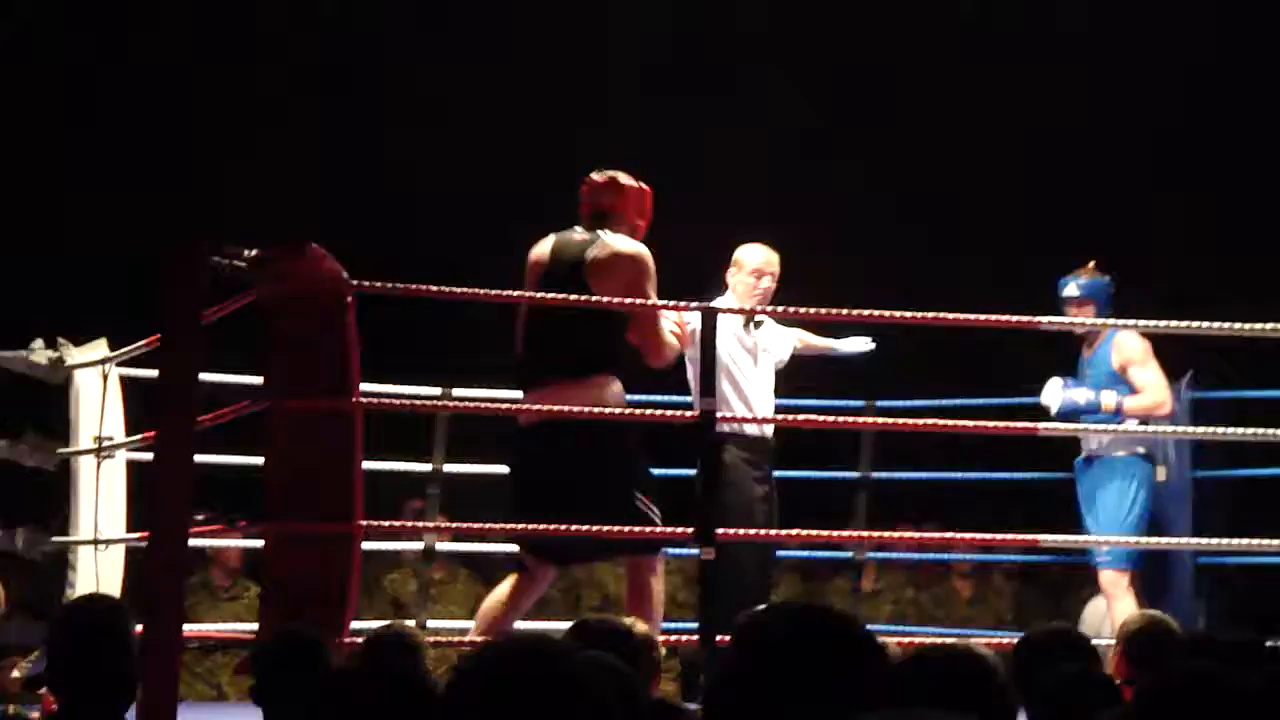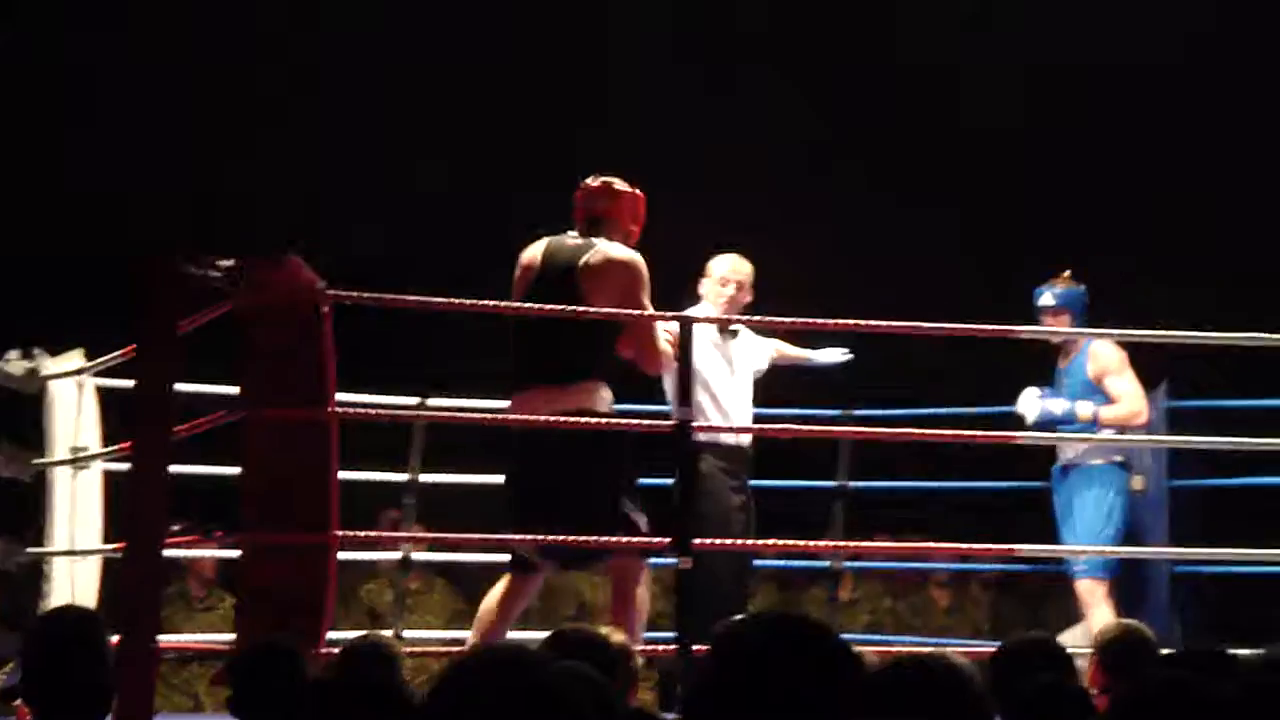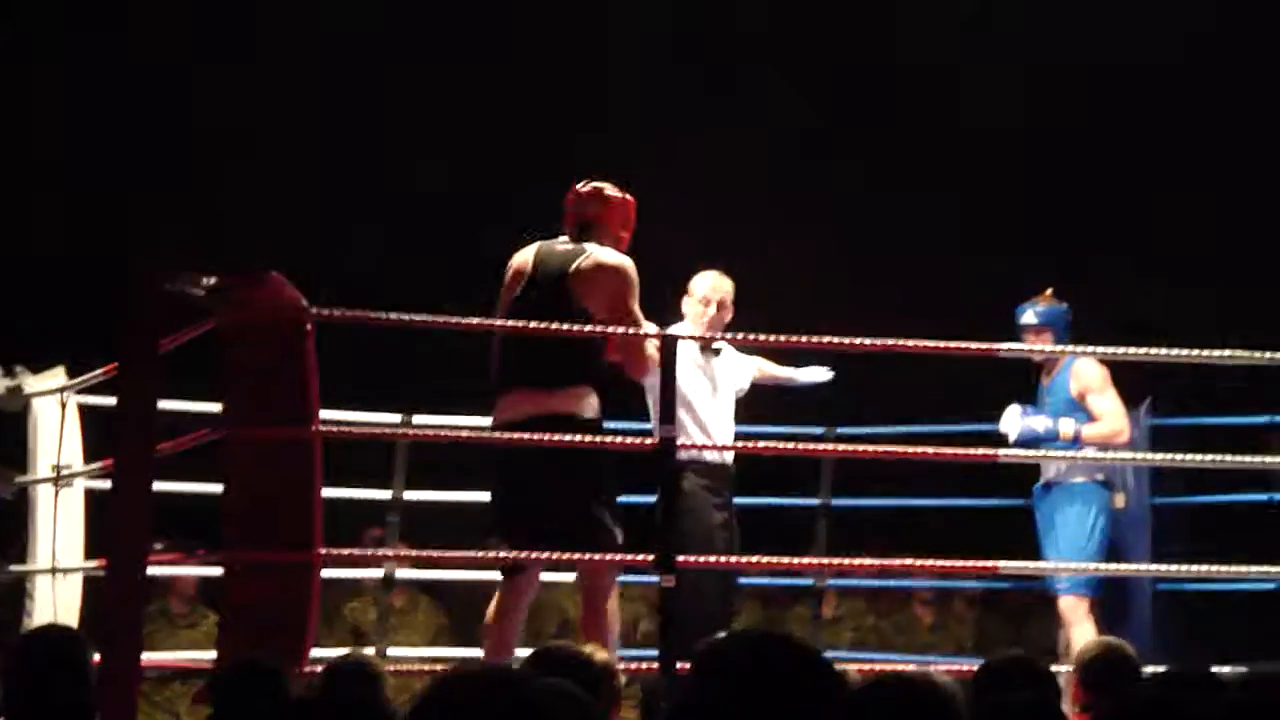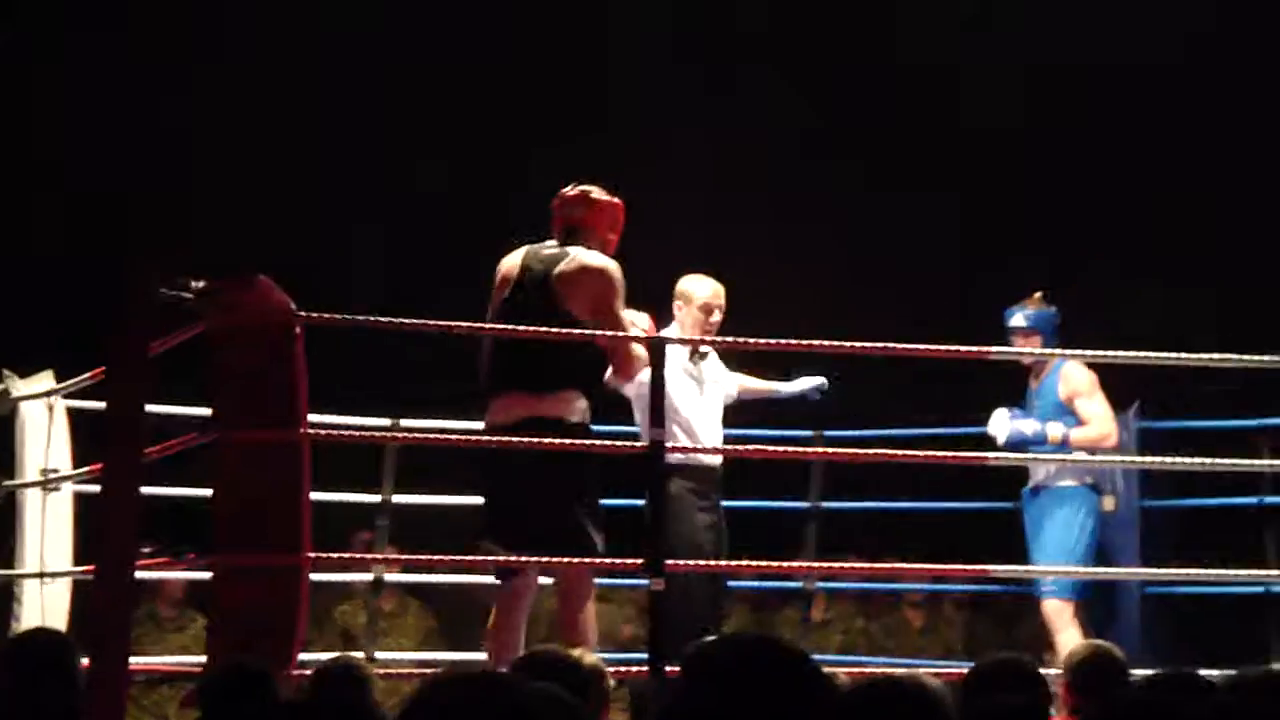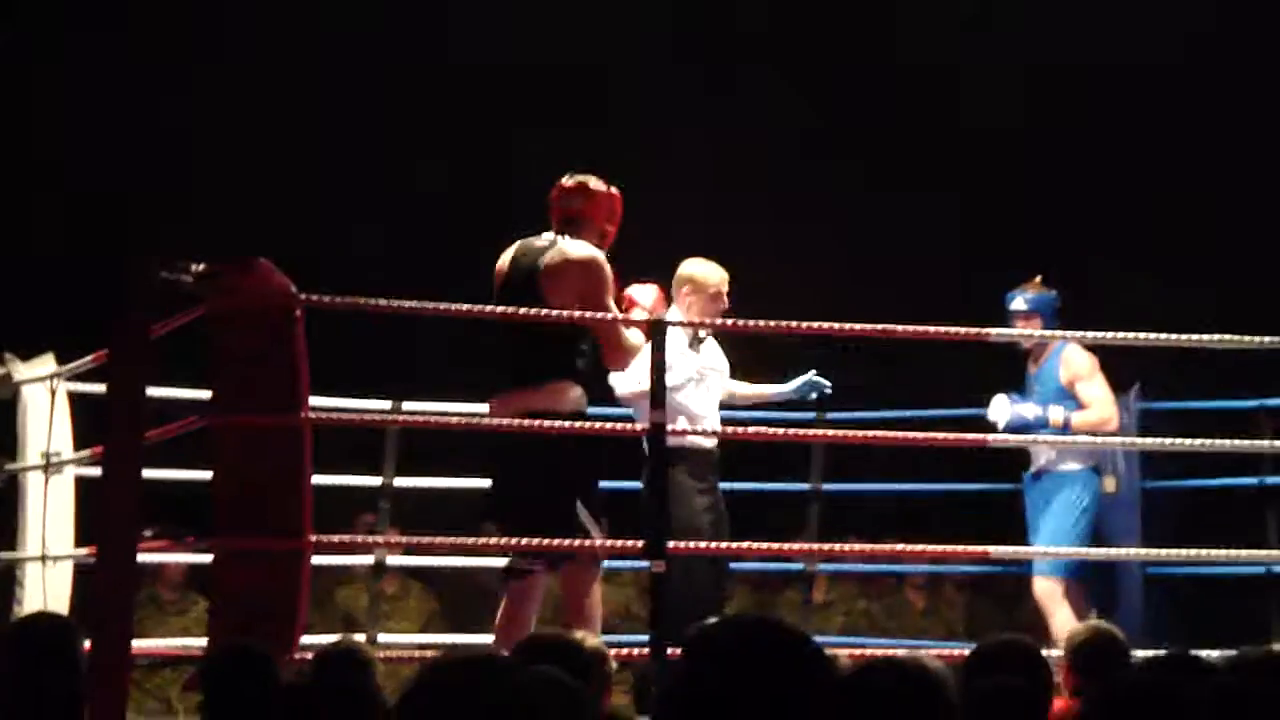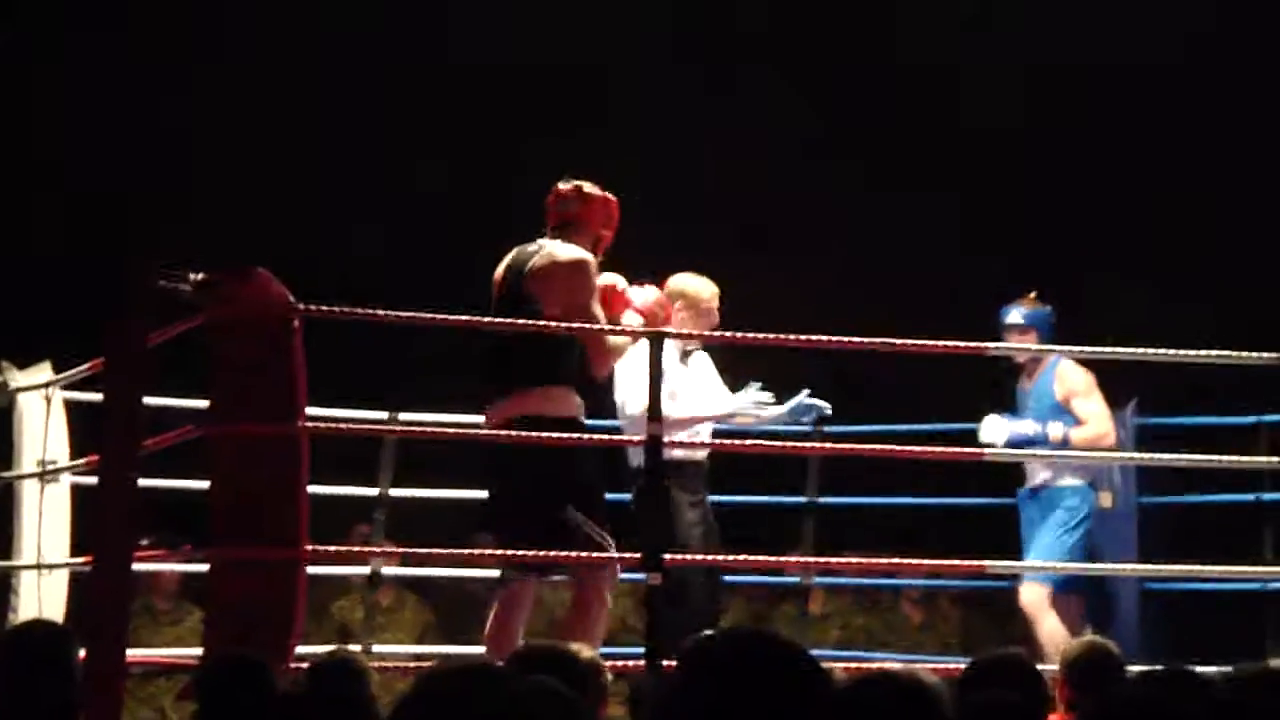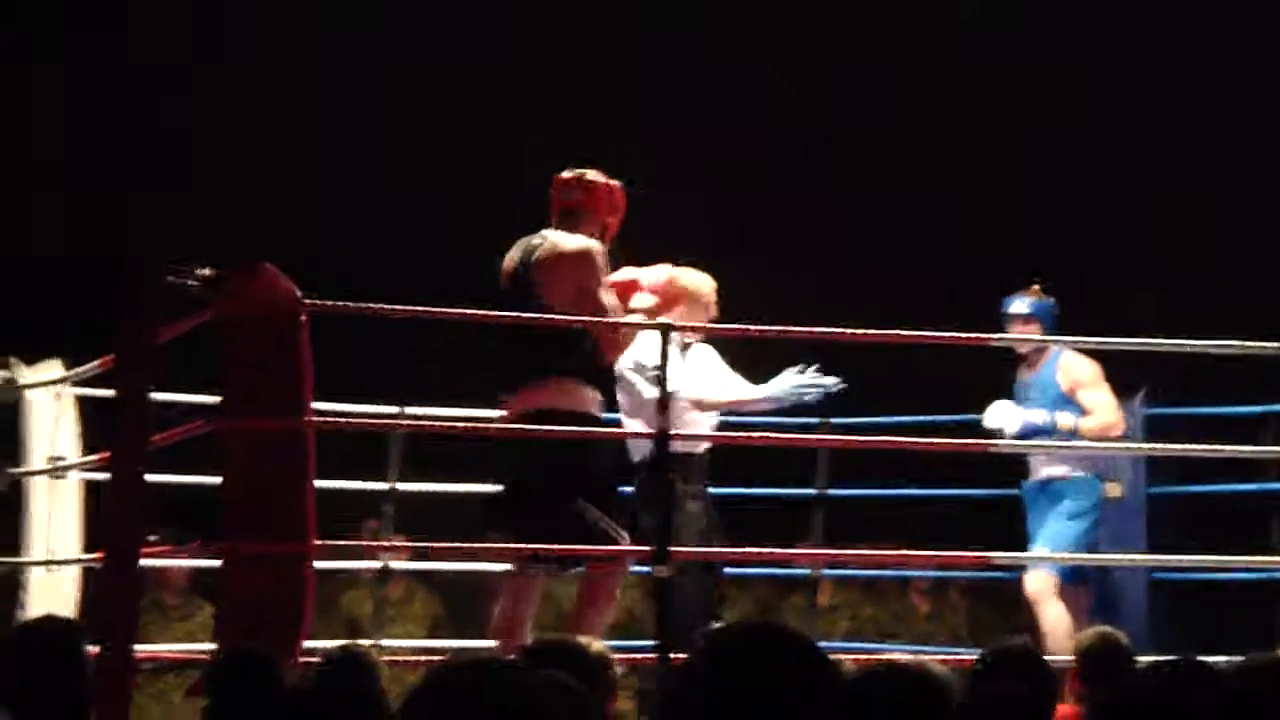
dt=0.1s
person 1, frame 1
left shoulder: (542, 251)
right shoulder: (629, 255)
right elbow: (657, 352)
right wrist: (673, 333)
left hip: (536, 422)
right hip: (594, 417)
left knee: (533, 568)
right knee: (645, 557)
person 1, frame 2
left shoulder: (533, 255)
right shoulder: (622, 261)
right elbow: (652, 360)
right wrist: (666, 341)
left hip: (526, 425)
right hip: (582, 423)
left knee: (525, 568)
right knee: (630, 566)
person 1, frame 3
left shoulder: (523, 259)
right shoulder: (612, 267)
right elbow: (638, 365)
right wrist: (653, 347)
left hip: (510, 427)
right hip: (566, 424)
left knee: (518, 577)
right knee: (599, 576)
person 1, frame 4
left shoulder: (512, 264)
right shoulder: (597, 269)
right elbow: (626, 367)
right wrist: (641, 346)
left hip: (503, 429)
right hip: (554, 427)
left knee: (516, 581)
right knee: (577, 581)
person 1, frame 5
left shoulder: (514, 255)
right shoulder: (584, 259)
right elbow: (618, 354)
right wrist: (642, 320)
left hip: (507, 423)
right hip: (550, 419)
left knee: (526, 575)
right knee: (582, 567)
person 1, frame 6
left shoulder: (513, 261)
right shoulder: (573, 262)
right elbow: (600, 361)
right wrist: (635, 320)
left hip: (504, 430)
right hip: (546, 423)
left knee: (517, 585)
right knee: (598, 569)
person 1, frame 7
left shoulder: (523, 251)
right shoulder: (579, 252)
right elbow: (610, 345)
left wrist: (607, 302)
left hip: (519, 423)
right hip: (563, 419)
left knee: (524, 575)
right knee: (610, 557)
person 2, frame 1
left shoulder: (767, 330)
right shoulder: (707, 322)
left elbow: (793, 340)
left wrist: (839, 346)
left hip: (759, 454)
right hip: (729, 451)
left knee: (759, 560)
right knee: (739, 558)
person 2, frame 2
left shoulder: (742, 338)
right shoulder: (682, 330)
left elbow: (770, 348)
left wrist: (815, 357)
right wrist: (658, 334)
left hip: (738, 457)
right hip: (706, 460)
left knee: (736, 567)
right knee: (716, 568)
person 2, frame 3
left shoulder: (725, 355)
left elbow: (752, 366)
left wrist: (799, 374)
left hip: (720, 479)
right hip: (688, 479)
left knee: (720, 589)
right knee: (697, 587)
person 2, frame 4
left shoulder: (711, 361)
left elbow: (734, 385)
right elbow: (613, 378)
left wrist: (785, 388)
left hip: (708, 482)
right hip: (675, 482)
left knee: (711, 592)
right knee: (687, 591)
person 2, frame 5
left shoulder: (708, 345)
right shoulder: (651, 342)
left elbow: (726, 392)
right elbow: (623, 391)
left wrist: (783, 391)
right wrist: (678, 379)
left hip: (705, 466)
right hip: (673, 466)
left knee: (713, 574)
right knee: (690, 572)
person 2, frame 6
left shoulder: (701, 359)
right shoulder: (641, 355)
left elbow: (730, 412)
right elbow: (648, 416)
left wrist: (783, 413)
right wrist: (723, 408)
left hip: (693, 478)
right hip: (663, 479)
left knee: (706, 585)
right knee: (683, 584)
person 2, frame 7
left shoulder: (702, 353)
right shoulder: (640, 350)
left elbow: (741, 396)
right elbow: (692, 397)
left wrist: (795, 393)
right wrist: (772, 392)
left hip: (693, 472)
right hip: (660, 473)
left knee: (706, 579)
right knee: (684, 578)
person 3, frame 1
left shoulder: (1126, 343)
right shoulder: (1086, 348)
left elbow: (1161, 403)
left wrist: (1096, 400)
right wrist: (1069, 398)
left hip: (1122, 464)
right hip: (1091, 464)
left knee: (1113, 577)
right knee: (1110, 574)
person 3, frame 2
left shoulder: (1102, 352)
right shoulder: (1063, 358)
left elbow: (1137, 413)
left wrist: (1072, 410)
right wrist: (1045, 407)
left hip: (1099, 473)
right hip: (1067, 473)
left knee: (1091, 586)
right knee: (1087, 584)
person 3, frame 3
left shoulder: (1085, 371)
right shoulder: (1046, 375)
left elbow: (1119, 431)
left wrist: (1053, 428)
right wrist: (1029, 424)
left hip: (1081, 491)
right hip: (1050, 491)
left knee: (1073, 604)
right knee: (1072, 603)
person 3, frame 4
left shoulder: (1073, 374)
right shoulder: (1035, 379)
left elbow: (1107, 435)
left wrist: (1042, 431)
right wrist: (1017, 427)
left hip: (1069, 494)
right hip: (1038, 494)
left knee: (1058, 607)
right knee: (1059, 607)
person 3, frame 5
left shoulder: (1074, 359)
right shoulder: (1033, 364)
left elbow: (1108, 419)
left wrist: (1042, 416)
right wrist: (1015, 413)
left hip: (1071, 481)
right hip: (1039, 480)
left knee: (1047, 588)
right knee: (1065, 592)
person 3, frame 6
left shoulder: (1069, 374)
right shoulder: (1024, 380)
left elbow: (1105, 434)
left wrist: (1041, 432)
right wrist: (1009, 431)
left hip: (1067, 497)
right hip: (1035, 495)
left knee: (1034, 597)
right knee: (1063, 606)
person 3, frame 7
left shoulder: (1074, 365)
right shoulder: (1024, 373)
left elbow: (1114, 424)
left wrist: (1052, 421)
right wrist: (1004, 422)
left hip: (1075, 488)
right hip: (1038, 488)
left knee: (1039, 586)
right knee: (1069, 597)
